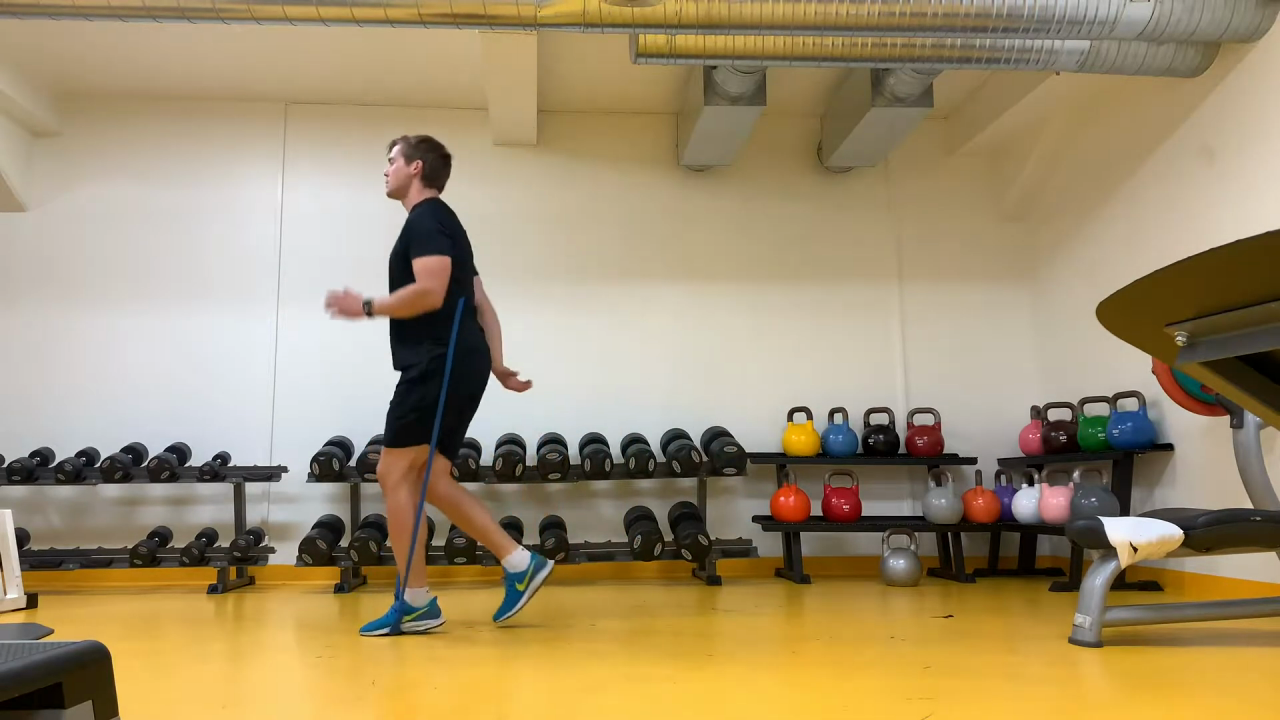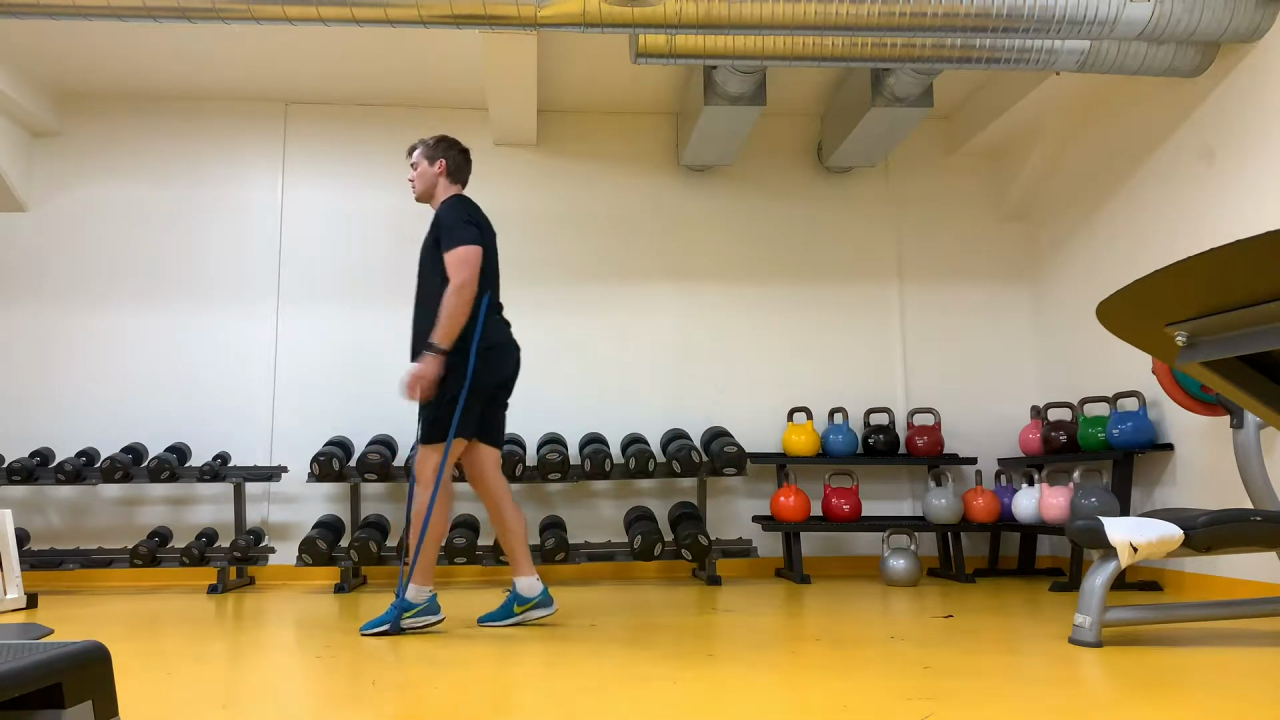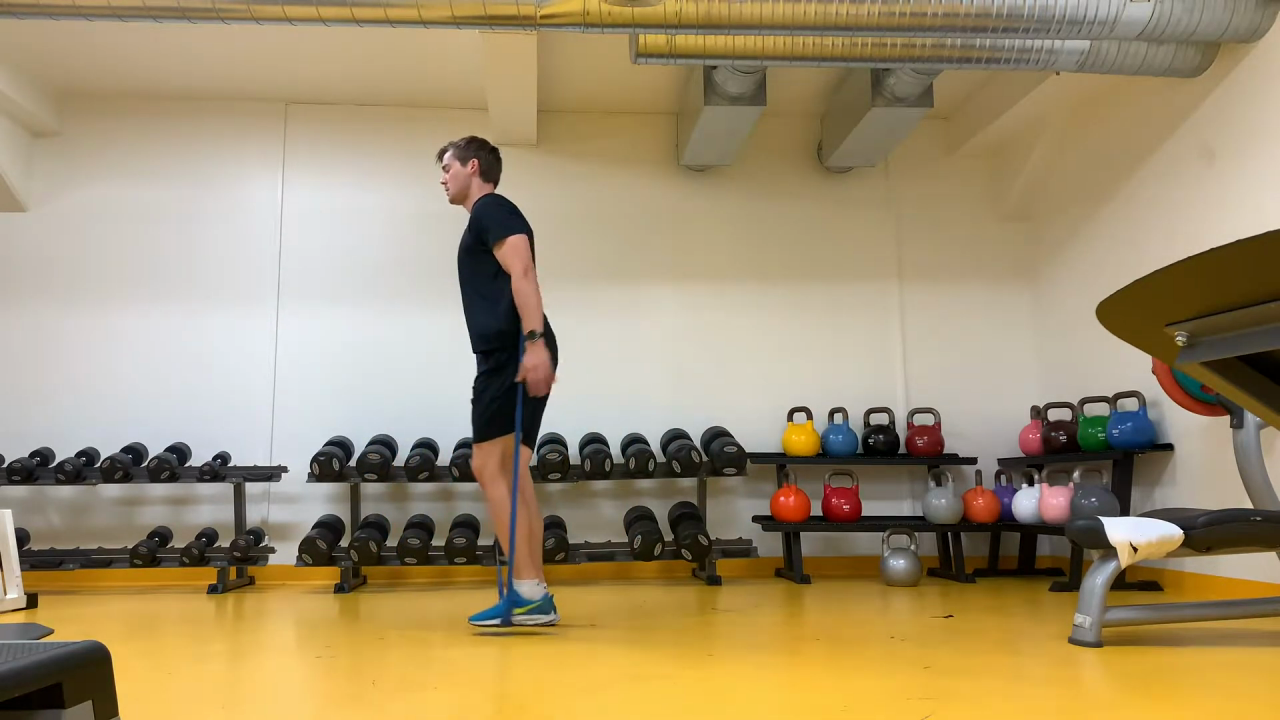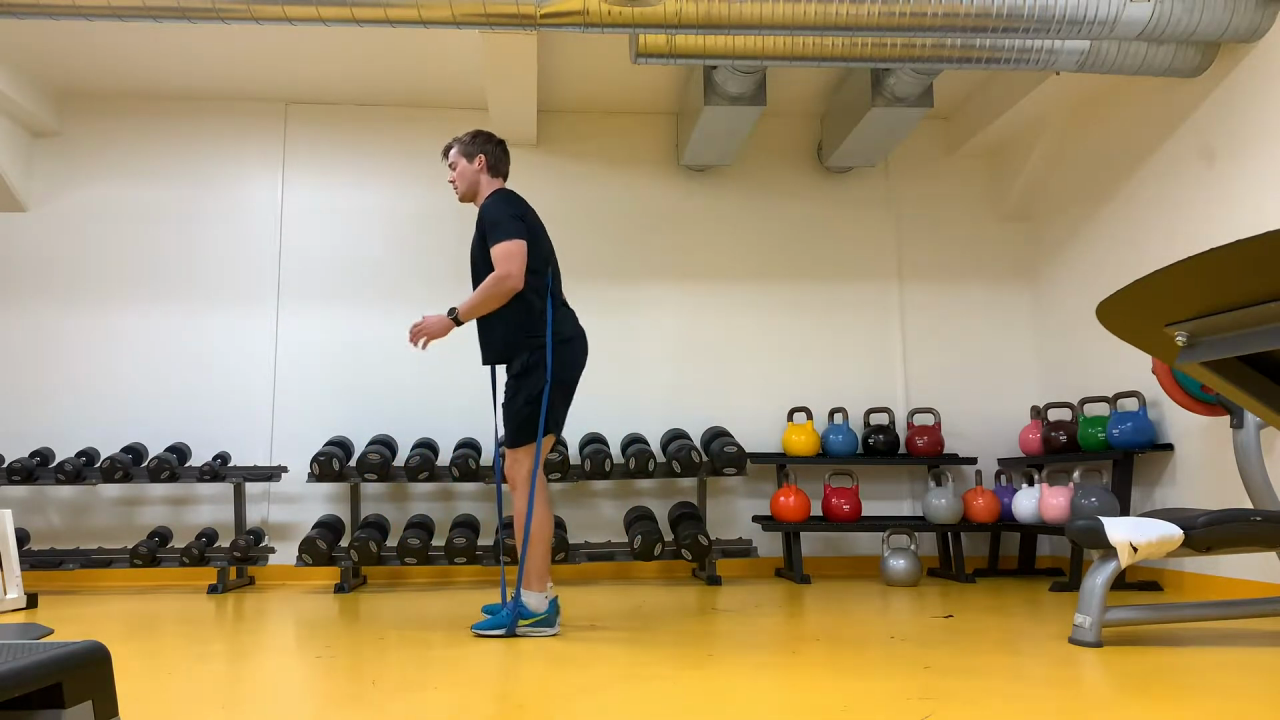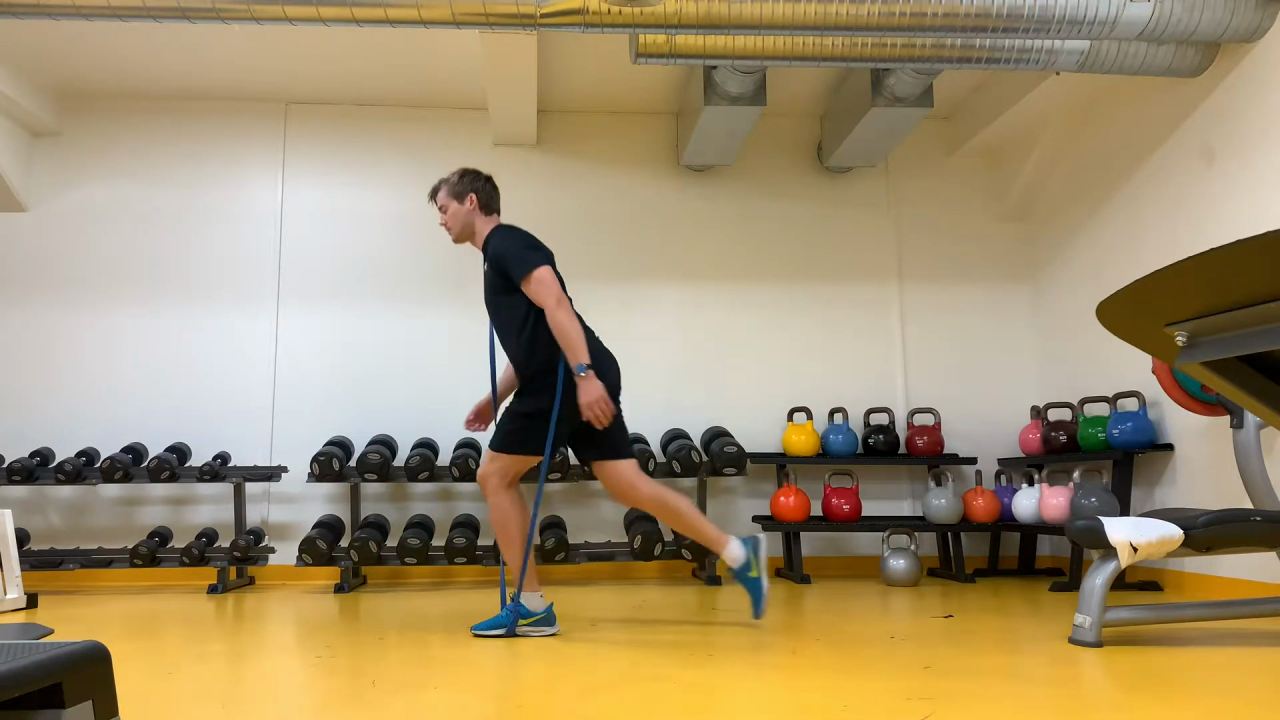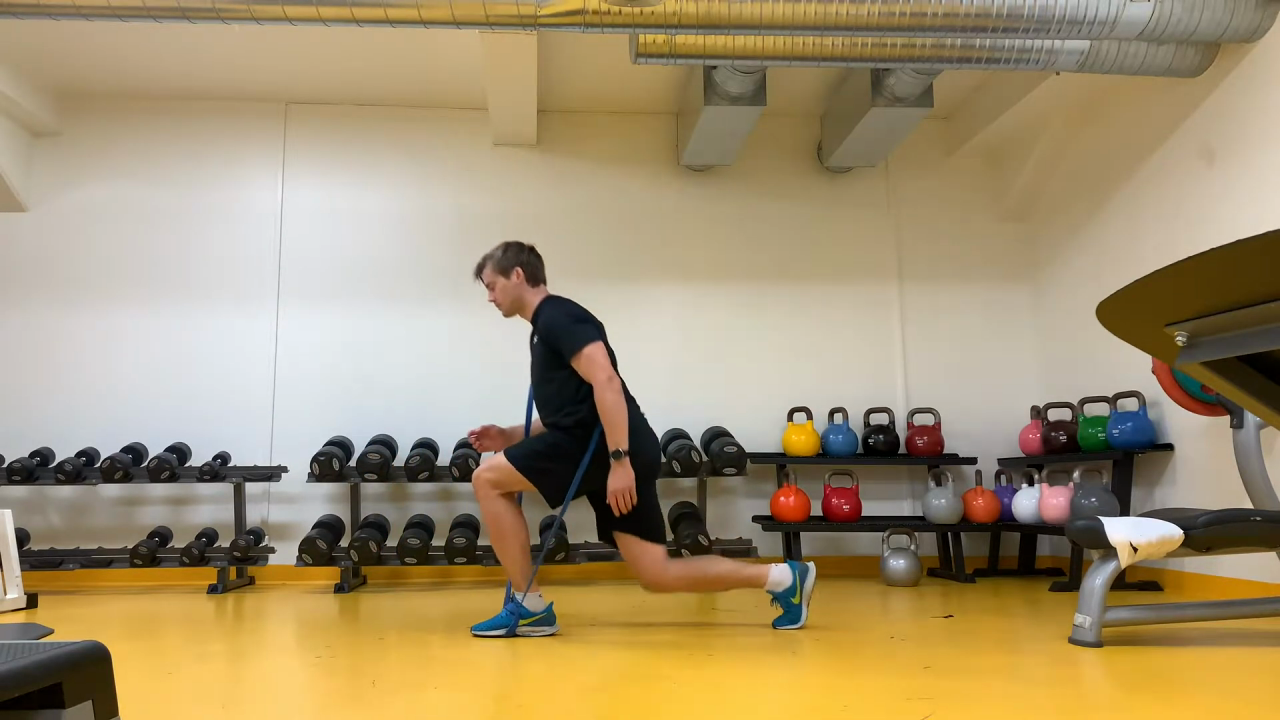
dt=0.4s
person 1, frame 1
left shoulder: (425, 219)
right shoulder: (444, 224)
left elbow: (430, 293)
right elbow: (481, 304)
left wrist: (366, 306)
right wrist: (497, 364)
left hip: (439, 365)
right hip: (457, 364)
left knee: (395, 476)
right knee: (434, 481)
left ankle: (416, 602)
right ankle: (521, 563)
person 1, frame 2
left shoulder: (454, 213)
right shoulder: (465, 220)
left elbow: (463, 287)
left wrist: (432, 356)
left hip: (471, 360)
right hip: (484, 363)
left knee: (430, 472)
right knee: (484, 474)
left ankle: (417, 599)
right ankle: (530, 591)
person 1, frame 3
left shoulder: (492, 209)
right shoulder: (489, 218)
left elbow: (523, 272)
left wrist: (534, 340)
left hip: (515, 354)
right hip: (514, 357)
left knee: (489, 466)
right knee: (511, 471)
left ankle: (528, 594)
right ankle: (532, 592)
person 1, frame 4
left shoulder: (500, 206)
right shoulder: (506, 212)
left elbow: (510, 278)
left wrist: (450, 318)
left hip: (542, 352)
right hip: (545, 351)
left knee: (521, 471)
right knee: (524, 473)
left ankle: (534, 605)
right ankle: (541, 591)
person 1, frame 5
left shoulder: (505, 243)
right shoulder: (502, 253)
left elbow: (556, 305)
left wrist: (583, 374)
right wrist: (494, 400)
left hip: (572, 377)
right hip: (579, 379)
left knee: (496, 477)
right knee: (630, 485)
left ankle: (531, 606)
right ankle: (740, 554)
person 1, frame 6
left shoulder: (556, 318)
right shoulder: (551, 325)
left elbow: (605, 381)
left wrist: (618, 460)
right wrist: (511, 435)
left hip: (604, 443)
right hip: (611, 446)
left knee: (489, 479)
right knee: (657, 571)
left ankle: (529, 607)
right ankle: (785, 578)
